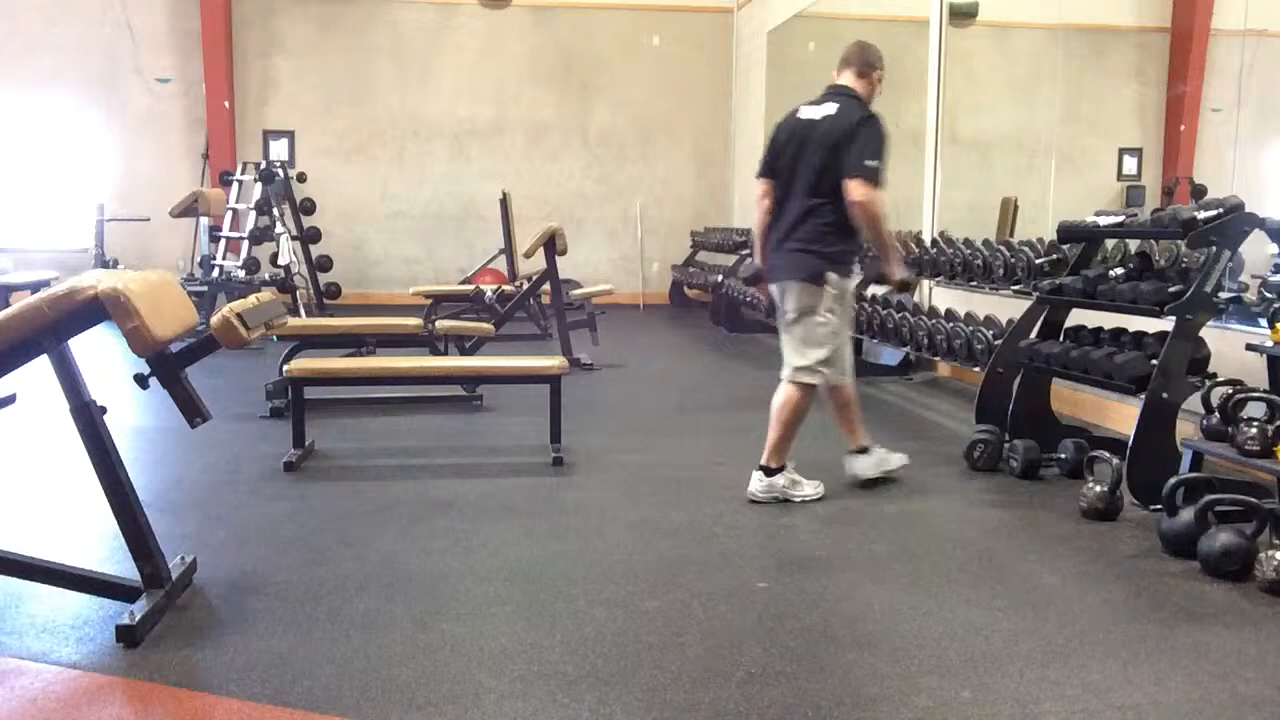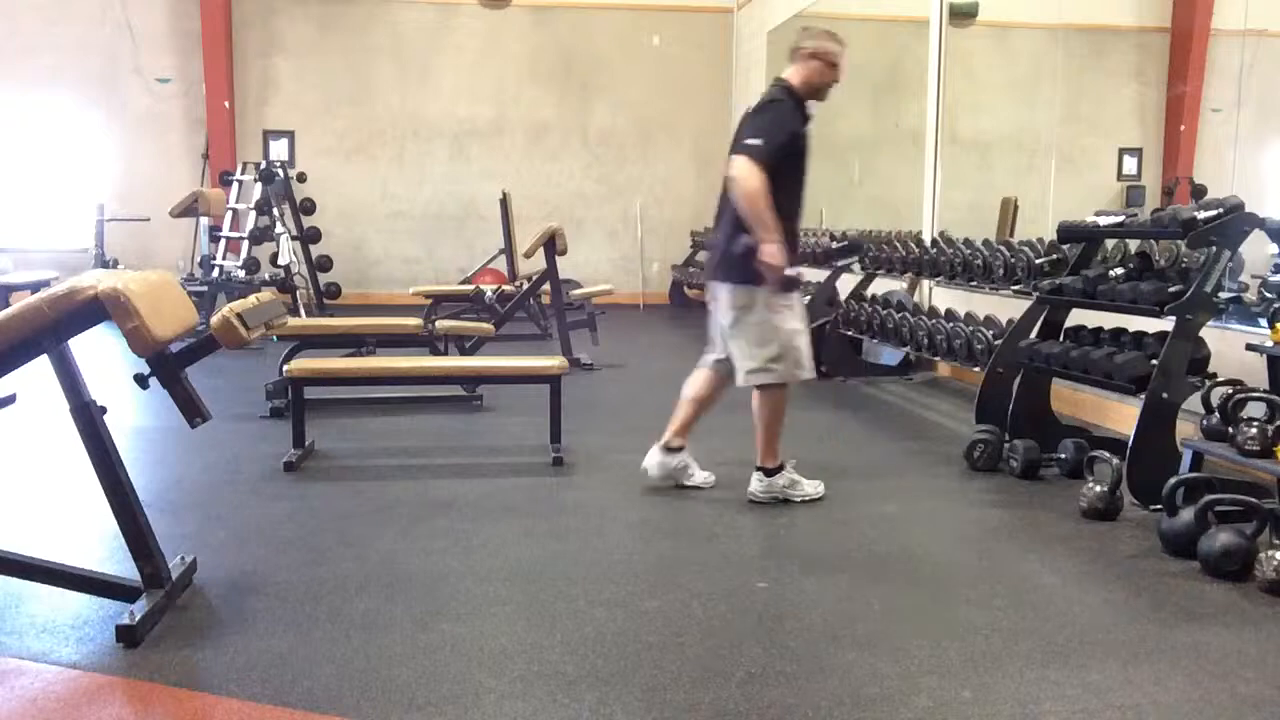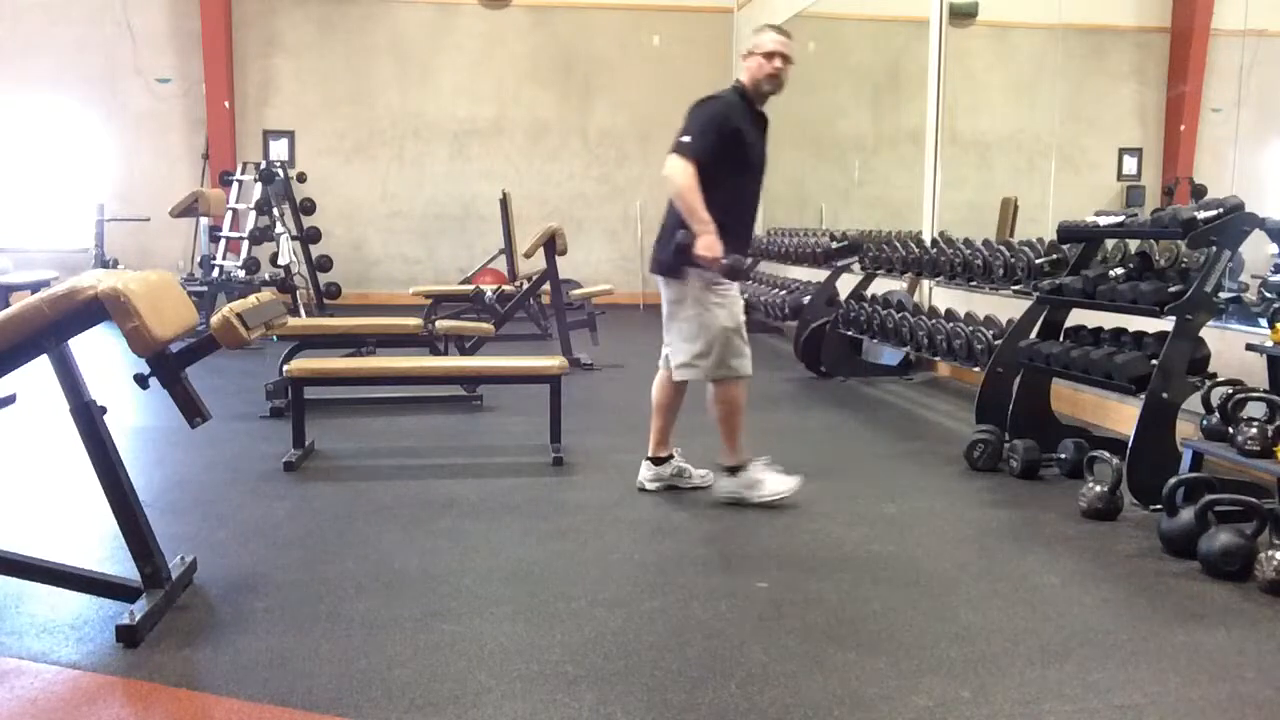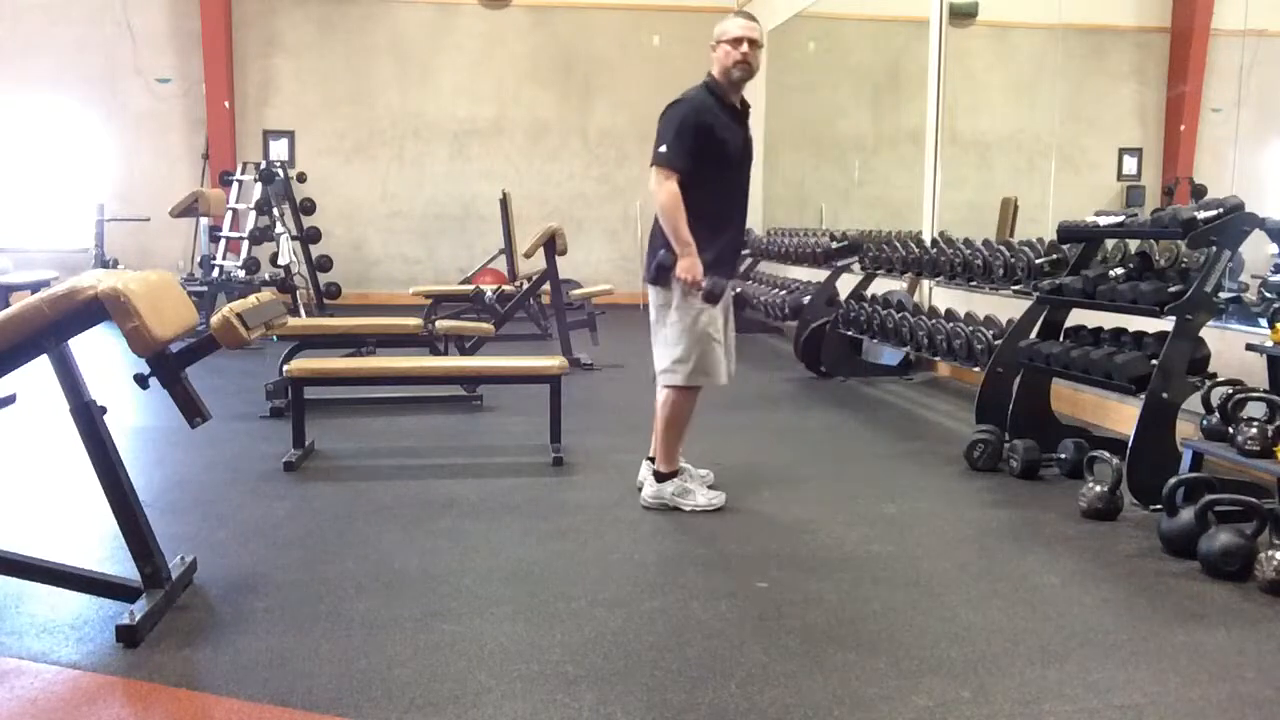
dt=0.3s
person 1, frame 1
left shoulder: (793, 119)
right shoulder: (862, 122)
left elbow: (764, 195)
right elbow: (860, 197)
left wrist: (761, 259)
right wrist: (890, 257)
left hip: (783, 261)
right hip: (821, 265)
left knee: (831, 364)
right knee: (805, 372)
left ankle: (862, 453)
right ankle: (770, 473)
person 1, frame 2
left shoulder: (775, 110)
right shoulder: (781, 111)
right elbow: (744, 174)
right wrist: (771, 241)
left hip: (732, 260)
right hip: (756, 267)
left knee: (722, 363)
right knee: (777, 368)
left ankle: (670, 450)
right ankle: (771, 475)
person 1, frame 3
left shoulder: (752, 119)
right shoulder: (720, 109)
right elbow: (677, 168)
left wrist: (708, 238)
right wrist: (705, 232)
left hip: (690, 262)
right hip: (698, 263)
left knee: (678, 363)
right knee: (726, 365)
left ankle: (659, 462)
right ankle: (737, 471)
person 1, frame 4
left shoulder: (739, 114)
right shoulder: (691, 109)
right elbow: (663, 184)
right wrist: (686, 254)
left hip: (715, 267)
right hip: (687, 268)
left knee: (686, 370)
right knee: (688, 373)
left ankle: (658, 461)
right ankle: (665, 480)
